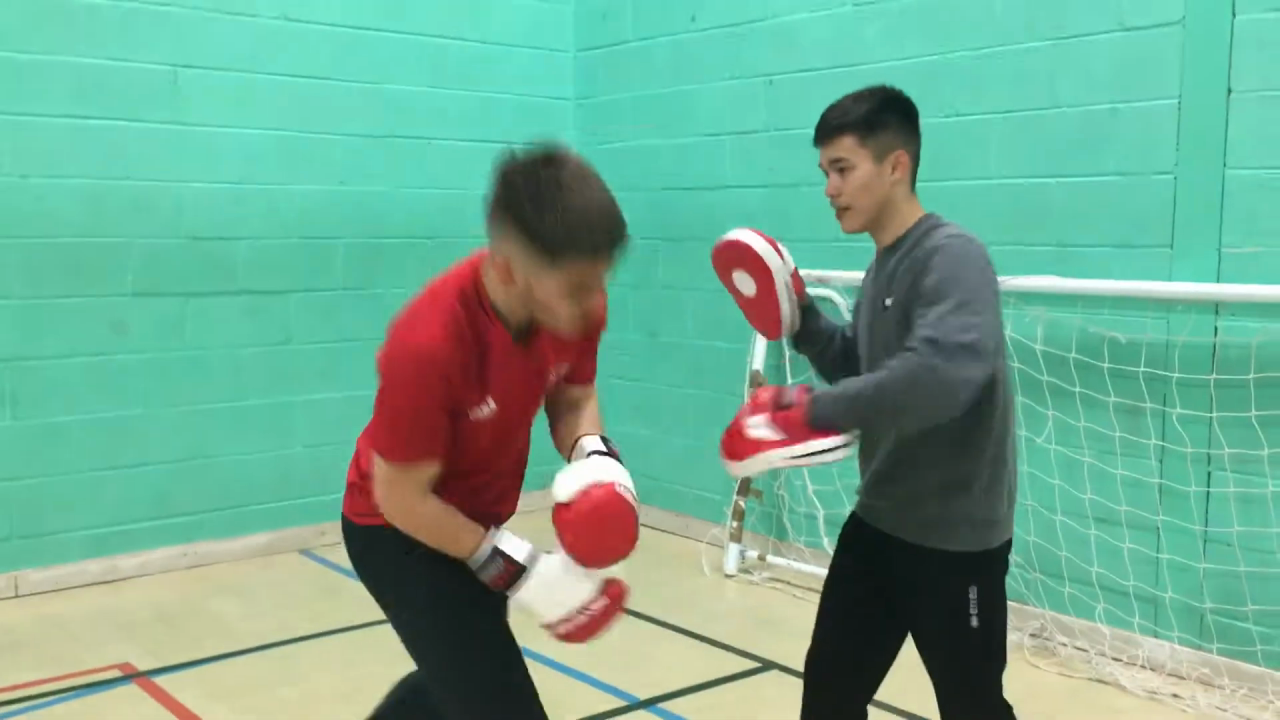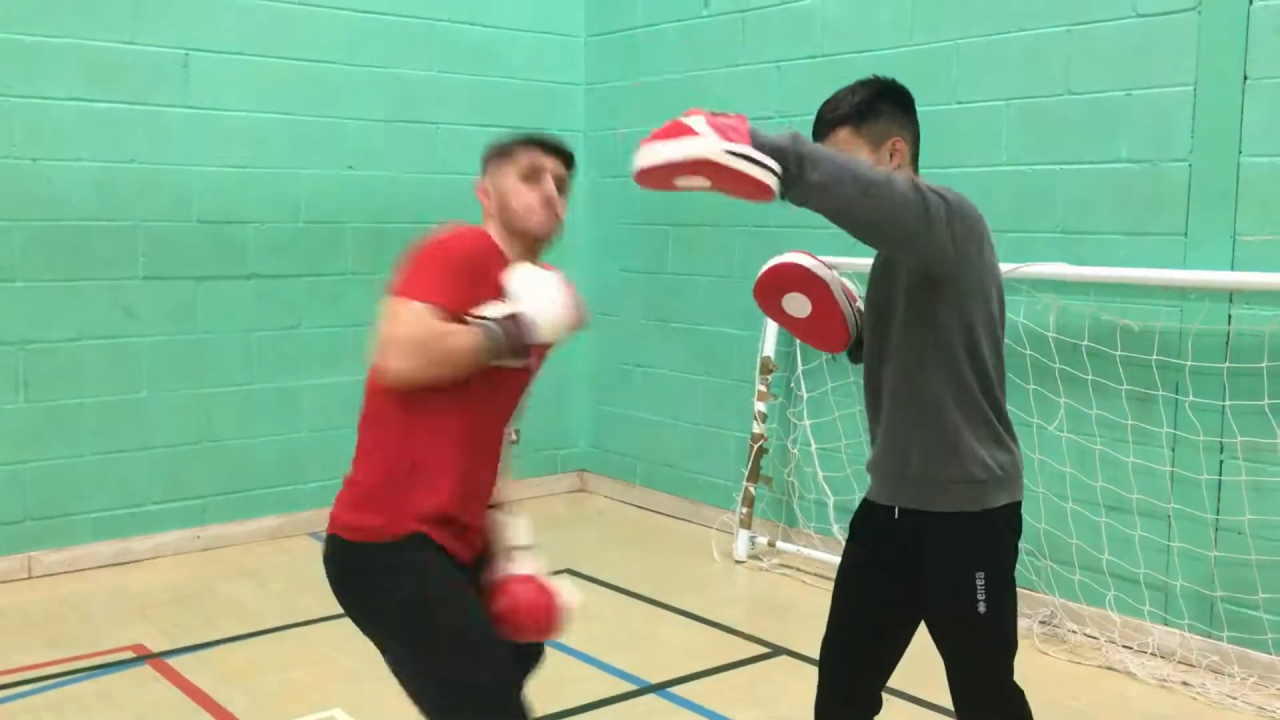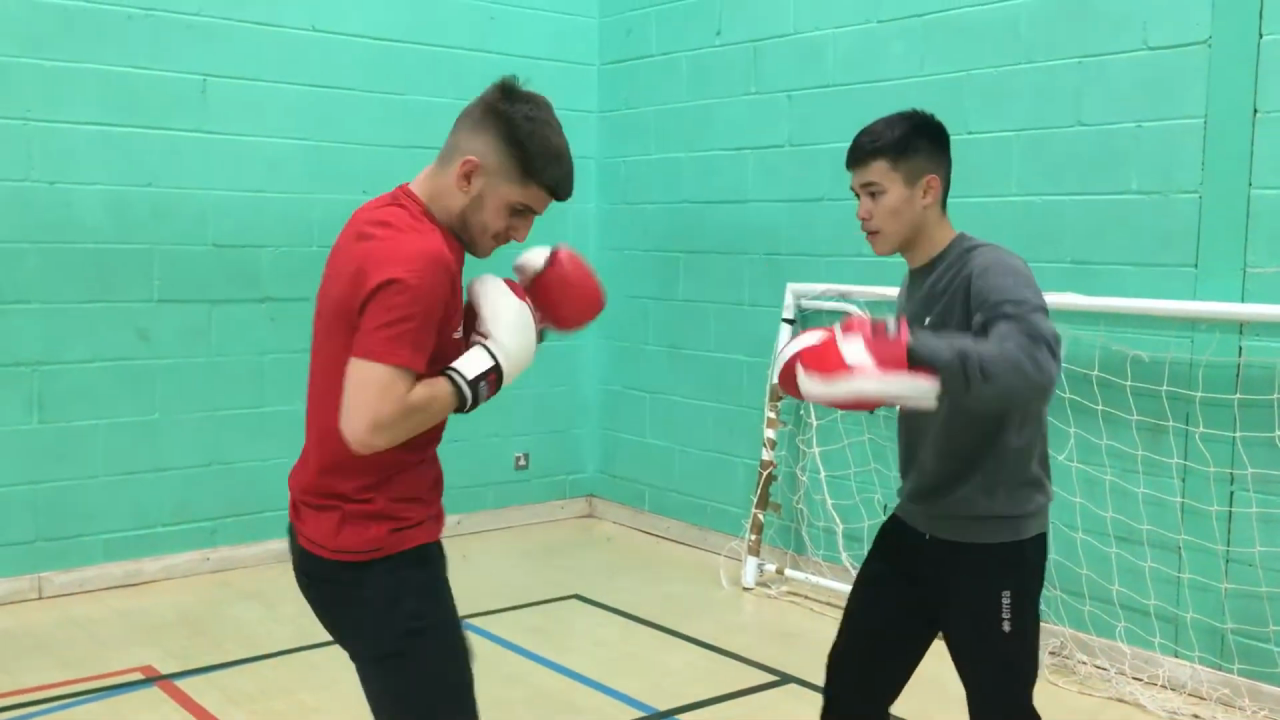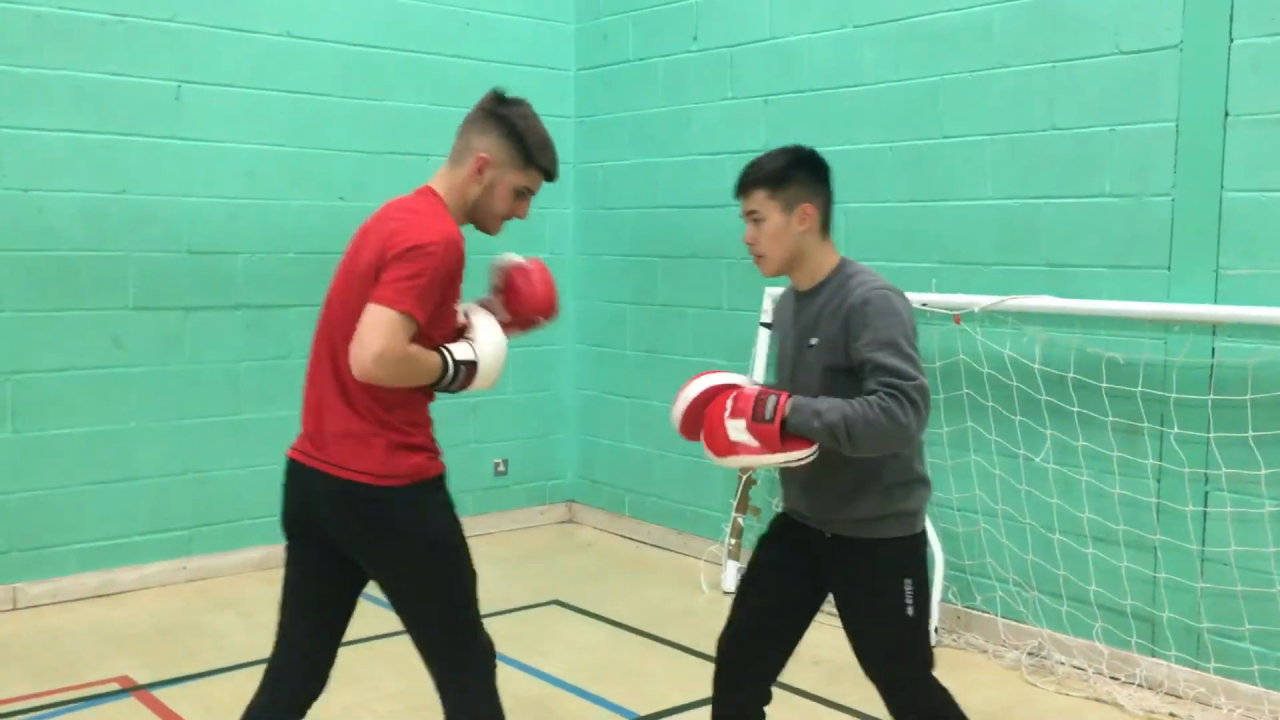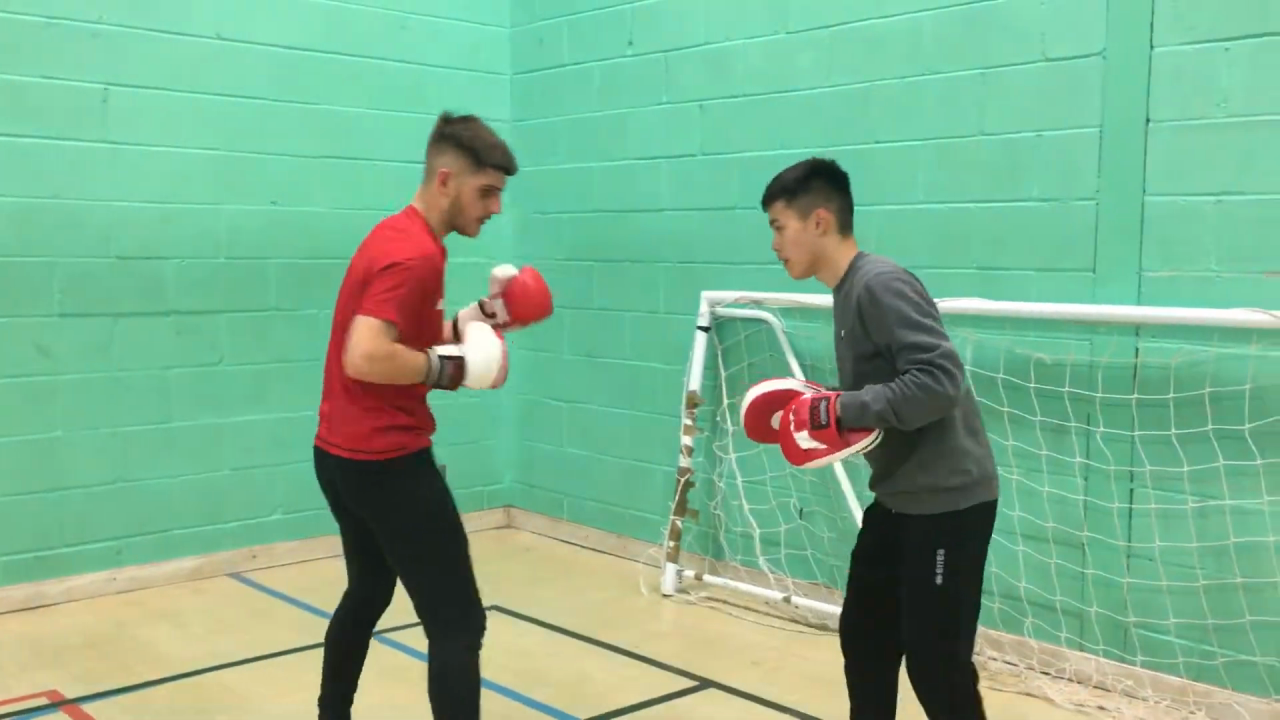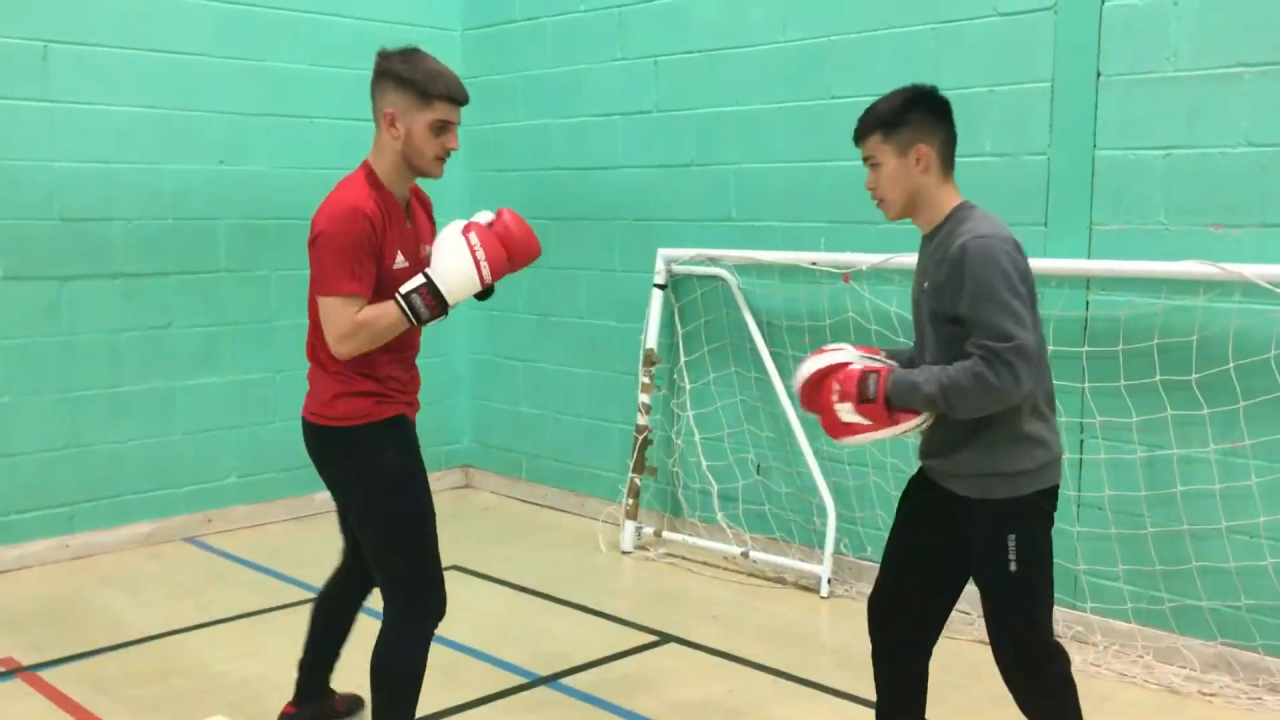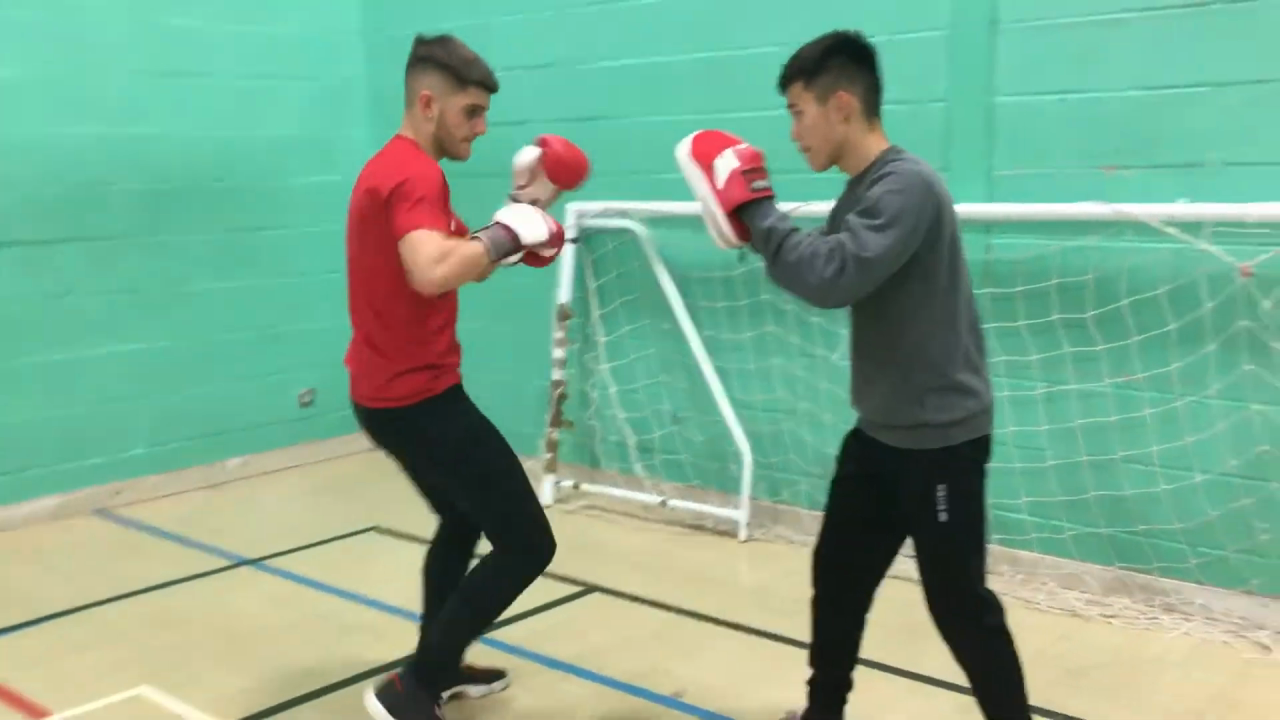
dt=0.7s
person 1, frame 1
left shoulder: (569, 297)
right shoulder: (428, 344)
left elbow: (572, 398)
right elbow: (403, 501)
left wrist: (596, 455)
right wrist: (517, 570)
left hip: (474, 516)
right hip: (399, 526)
person 1, frame 2
left shoulder: (514, 290)
right shoulder: (457, 252)
right elbow: (401, 358)
left wrist: (500, 551)
right wrist: (513, 328)
left hip: (446, 545)
right hip: (400, 550)
left knee: (508, 657)
person 1, frame 3
left shoulder: (382, 223)
right shoulder: (417, 263)
right elbow: (368, 425)
left wrist: (505, 324)
right wrist: (479, 371)
left hip: (335, 533)
right hip: (370, 556)
person 1, frame 4
left shoulder: (394, 219)
right shoulder: (434, 240)
right elbow: (373, 359)
left wrist: (486, 319)
right wrist: (461, 366)
left hip: (312, 477)
right hip: (388, 490)
right knee: (467, 667)
person 1, frame 5
left shoulder: (398, 238)
right shoulder: (413, 253)
right elbow: (366, 359)
left wrist: (485, 319)
right wrist: (456, 366)
left hip: (343, 454)
right hip: (386, 461)
left knee: (367, 592)
right knee: (457, 623)
person 1, frame 6
left shoulder: (414, 203)
right shoulder: (350, 213)
left elbow: (406, 300)
right elbow: (345, 336)
left wrist: (472, 271)
right wrist: (439, 287)
left hip: (359, 423)
right hip: (363, 428)
left knee: (363, 567)
right knee: (417, 601)
person 1, frame 7
left shoulder: (401, 169)
right shoulder: (414, 171)
left elbow: (456, 263)
right elbow: (434, 273)
left wrist: (524, 199)
right wrist: (515, 231)
left hip: (387, 395)
right hip: (418, 397)
left knee: (462, 523)
right knee: (525, 543)
person 2, frame 1
left shoulder: (955, 254)
right shoulder: (879, 267)
left elbow: (948, 372)
left wrist: (814, 411)
right wrist: (792, 316)
left hip: (958, 537)
right hip: (880, 524)
person 2, frame 2
left shoulder: (950, 221)
right shoulder: (902, 249)
left elbow: (872, 195)
left wrist: (771, 155)
right wrist: (854, 337)
left hip: (967, 511)
right hip: (893, 504)
person 2, frame 3
left shoulder: (994, 274)
right shoulder: (914, 283)
left elbow: (1028, 374)
left wrist: (918, 349)
left hip: (994, 543)
right hip: (914, 529)
person 2, frame 4
left shoulder: (872, 301)
right shoulder: (788, 304)
left elbow: (901, 415)
left wrist: (793, 413)
right wrist: (750, 404)
left hip: (880, 535)
right hip: (803, 524)
right knee: (740, 661)
person 2, frame 5
left shoulder: (883, 285)
right shoulder: (850, 293)
left elbow: (939, 382)
left wrist: (842, 409)
right wrist: (812, 411)
left hip: (947, 503)
right hip: (899, 501)
left knee: (937, 662)
right knee: (864, 638)
person 2, frame 6
left shoulder: (983, 247)
right shoulder: (936, 244)
left elbow: (1007, 372)
left wrist: (895, 389)
right wrist: (883, 367)
left hip: (1006, 488)
right hip: (943, 479)
left knee: (1023, 649)
right knee: (893, 619)
person 2, frame 7
left shoulder: (907, 186)
right shoulder: (863, 190)
left elbow: (833, 278)
right elbow: (825, 268)
left wrist: (754, 209)
right wrist: (748, 222)
left hip: (940, 436)
right hip: (881, 431)
left knee: (958, 600)
right knee: (837, 573)
